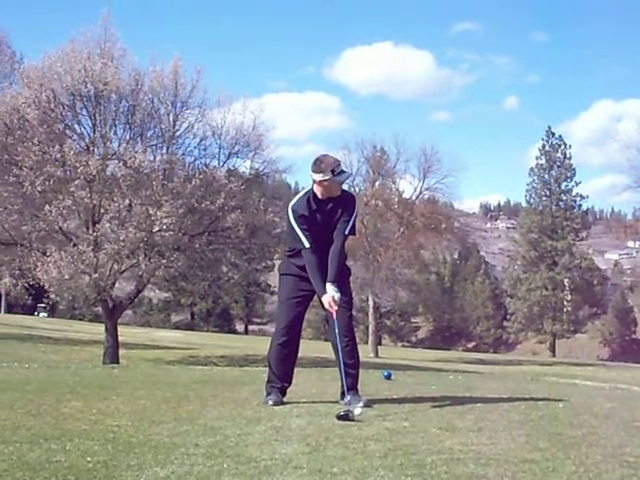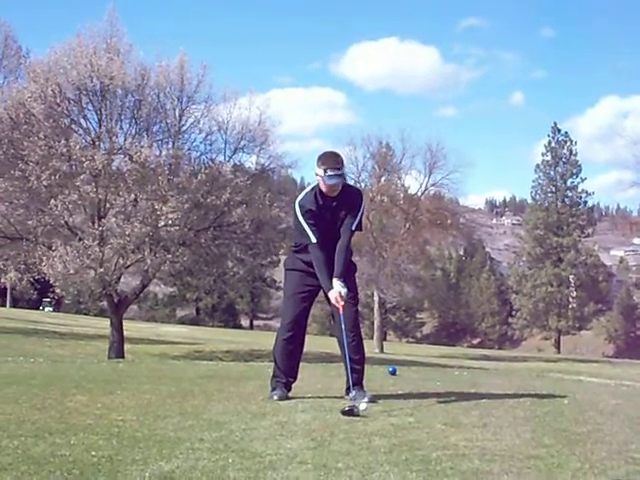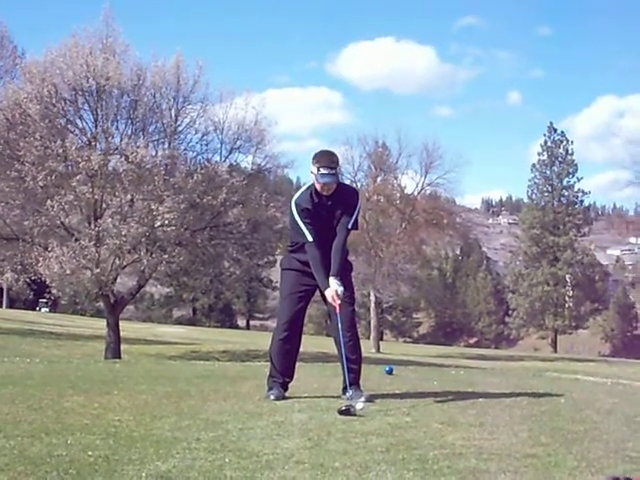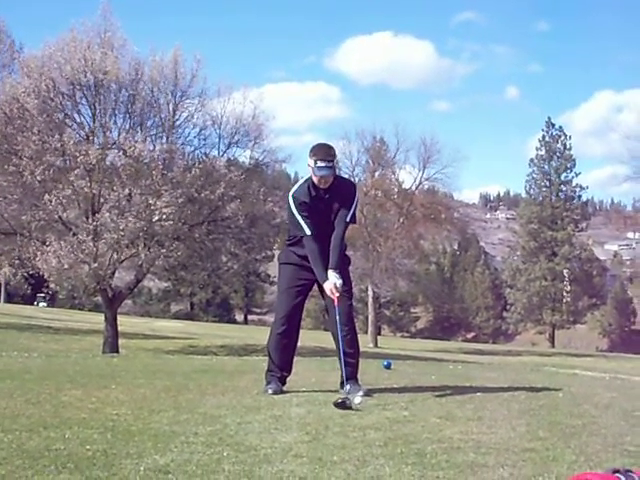
dt=0.5s
person 1, frame 1
left shoulder: (347, 201)
right shoulder: (298, 207)
left elbow: (338, 244)
right elbow: (309, 251)
left wrist: (332, 284)
right wrist: (322, 291)
left hip: (334, 270)
right hip: (298, 270)
left knee: (344, 327)
right knee: (286, 327)
left ankle: (350, 391)
right ankle: (275, 388)
person 1, frame 2
left shoulder: (354, 197)
right shoulder: (305, 202)
left elbow: (345, 239)
right elbow: (316, 247)
left wrist: (338, 280)
right wrist: (328, 287)
left hip: (340, 267)
right hip: (304, 264)
left knee: (350, 323)
right knee: (291, 322)
left ankle: (356, 386)
right ankle: (281, 383)
person 1, frame 3
left shoulder: (350, 196)
right shoulder: (300, 201)
left elbow: (341, 239)
right elbow: (312, 246)
left wrist: (335, 278)
right wrist: (325, 285)
left hip: (336, 267)
right hip: (300, 264)
left knee: (346, 322)
right knee: (287, 321)
left ankle: (352, 386)
right ankle: (277, 383)
person 1, frame 4
left shoulder: (347, 189)
right shoulder: (297, 195)
left elbow: (339, 232)
right elbow: (310, 239)
left wrist: (333, 272)
right wrist: (322, 278)
left hip: (334, 260)
right hip: (298, 258)
left knee: (344, 317)
right knee: (285, 315)
left ankle: (350, 379)
right ankle: (275, 377)
